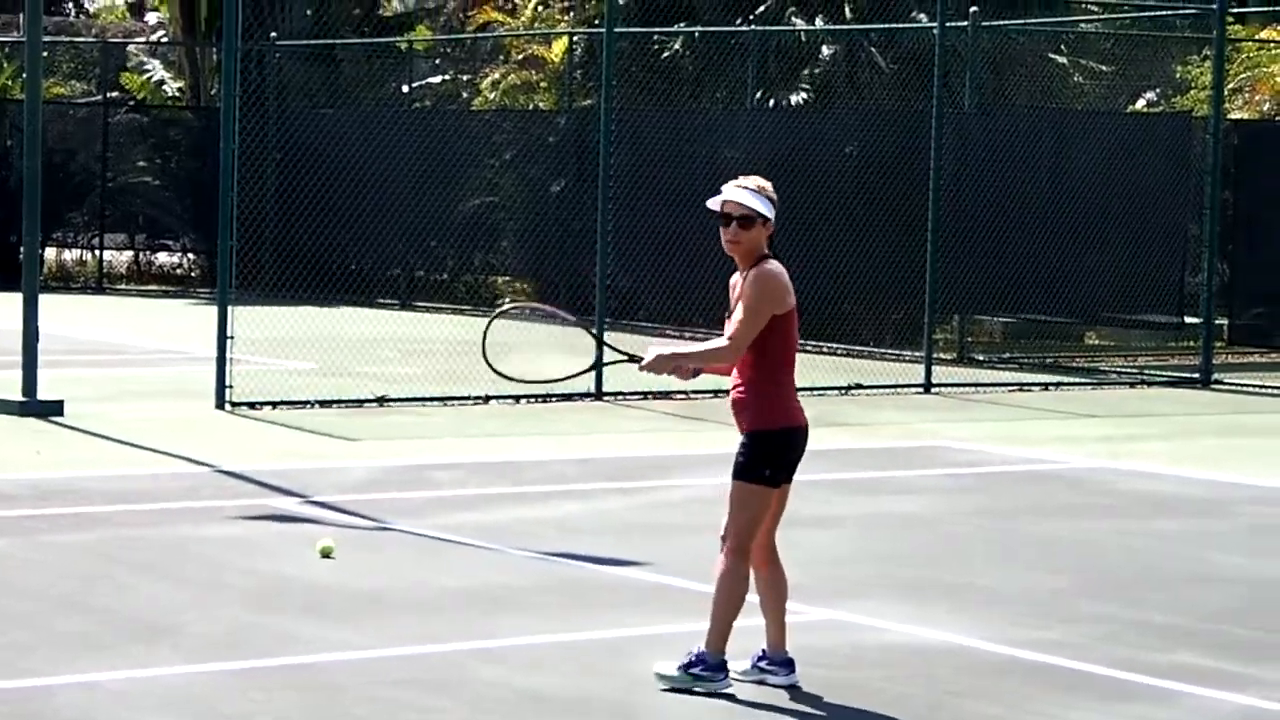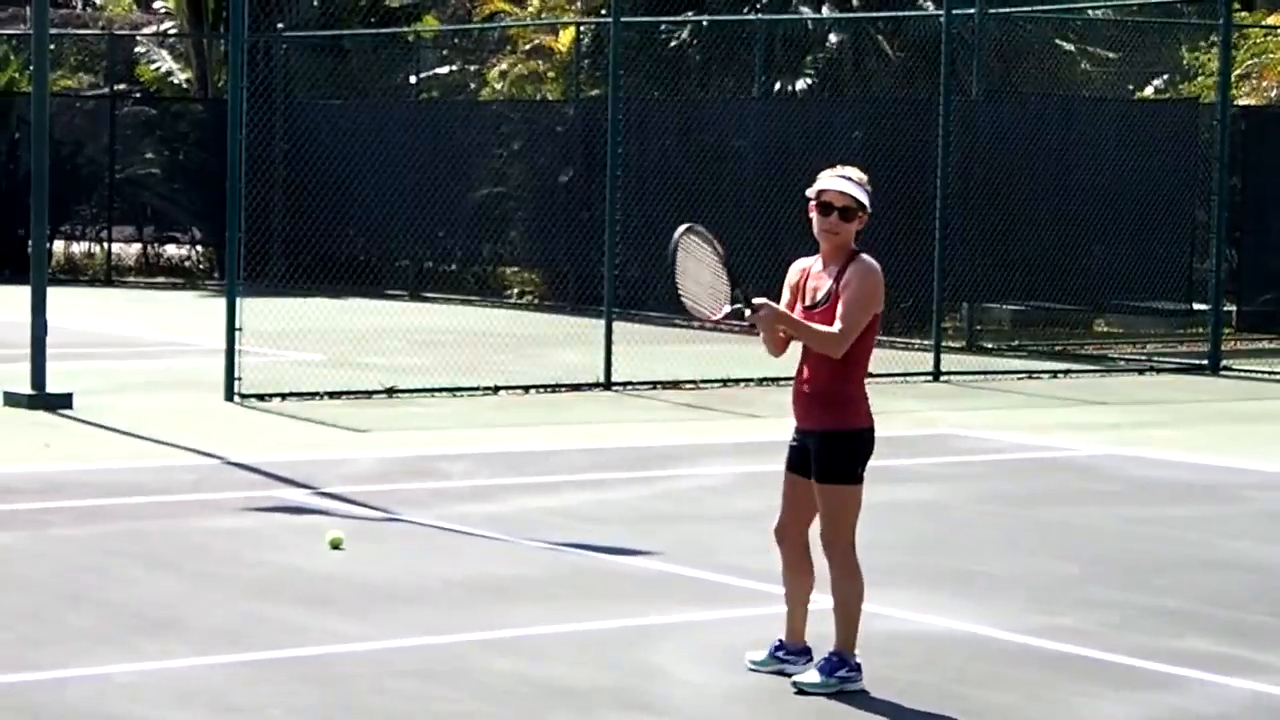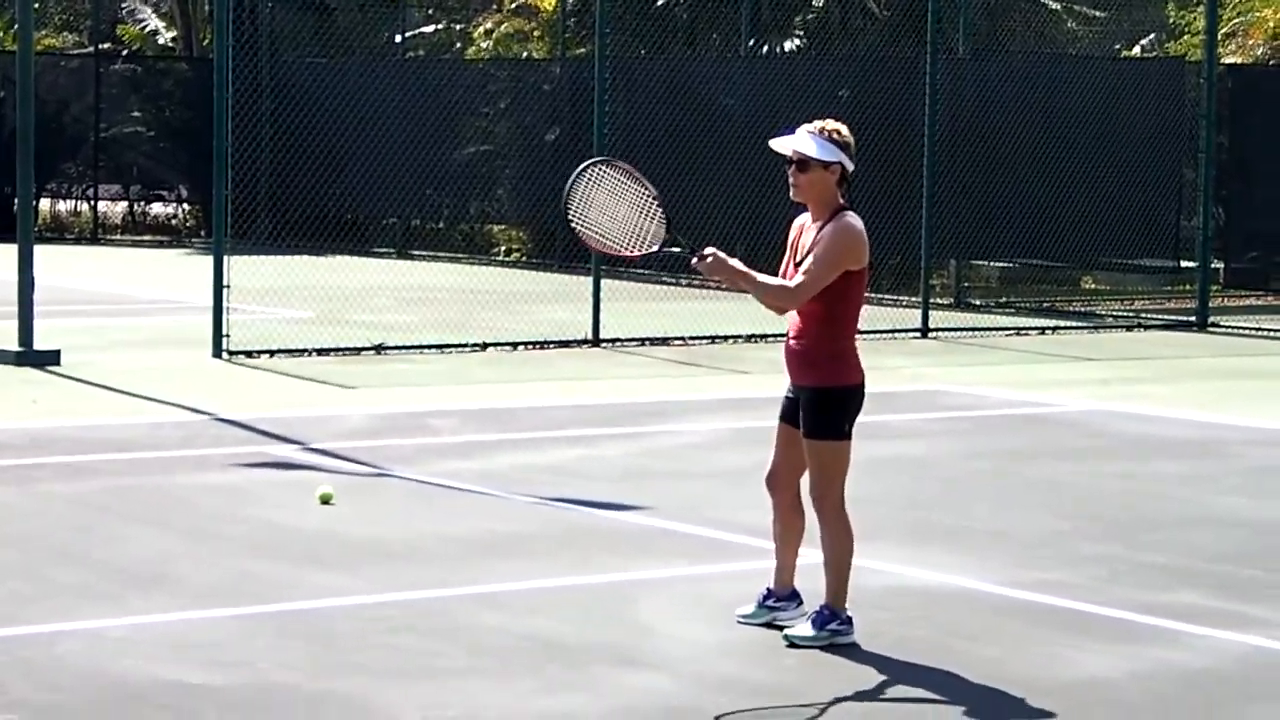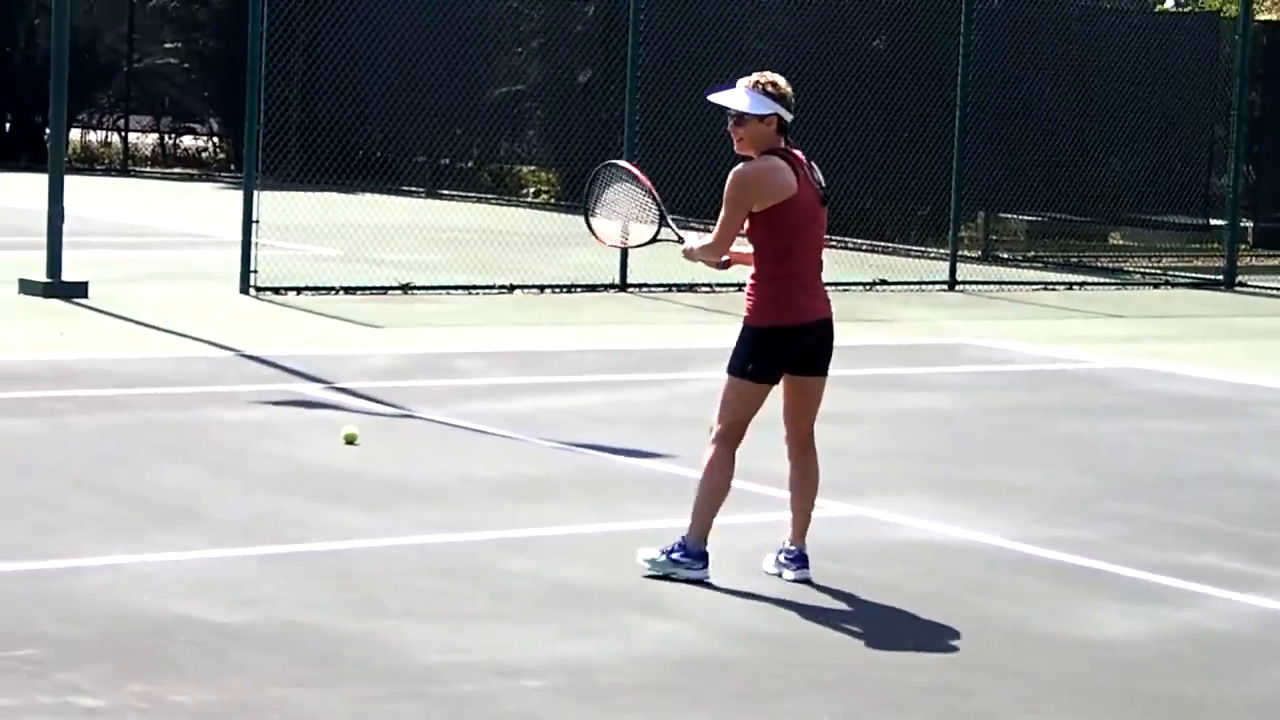
dt=1s
person 1, frame 1
left shoulder: (765, 276)
right shoulder: (745, 278)
left elbow: (733, 348)
left wrist: (668, 355)
right wrist: (692, 363)
left hip: (770, 429)
right hip: (779, 427)
left knee: (735, 544)
right knee: (760, 546)
left ankle: (710, 661)
right ankle: (776, 658)
person 1, frame 2
left shoulder: (863, 272)
right shoulder: (801, 269)
left elbow: (838, 343)
right elbow: (777, 346)
left wrist: (783, 317)
right wrist: (767, 323)
left hip: (843, 427)
right hip: (809, 425)
left knee: (836, 544)
right knee: (788, 533)
left ankle: (844, 662)
right ankle: (793, 646)
person 1, frame 3
left shoulder: (845, 231)
right shoulder: (802, 225)
left elbow: (793, 294)
right elbow: (783, 299)
left wrist: (733, 268)
right wrist: (737, 275)
left hip: (832, 383)
right hip: (804, 379)
left knee: (826, 499)
right knee: (780, 483)
left ankle: (835, 615)
right ankle: (783, 593)
person 1, frame 4
left shoulder: (750, 174)
right shoulder: (807, 169)
left elbow: (716, 247)
left wrist: (695, 249)
right wrist: (735, 255)
left hip: (773, 323)
right hip: (816, 321)
left knee: (725, 437)
right knee: (800, 439)
left ankle: (692, 551)
right ankle: (795, 552)
